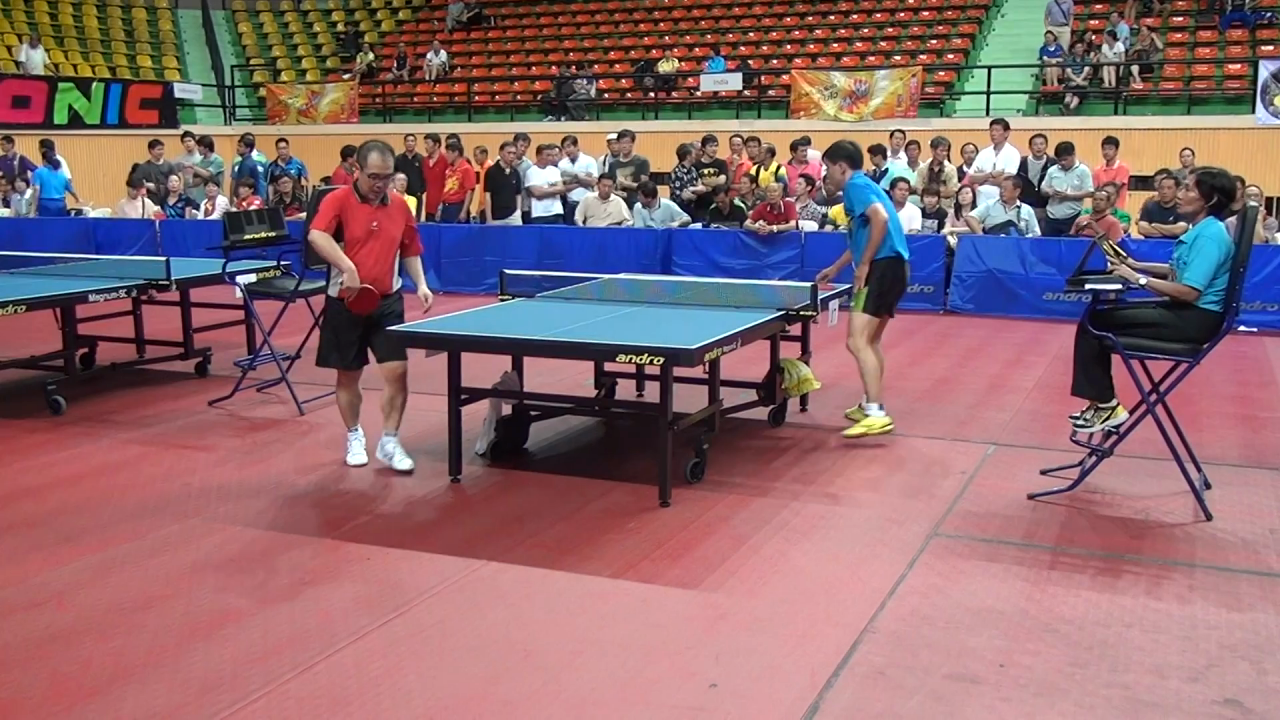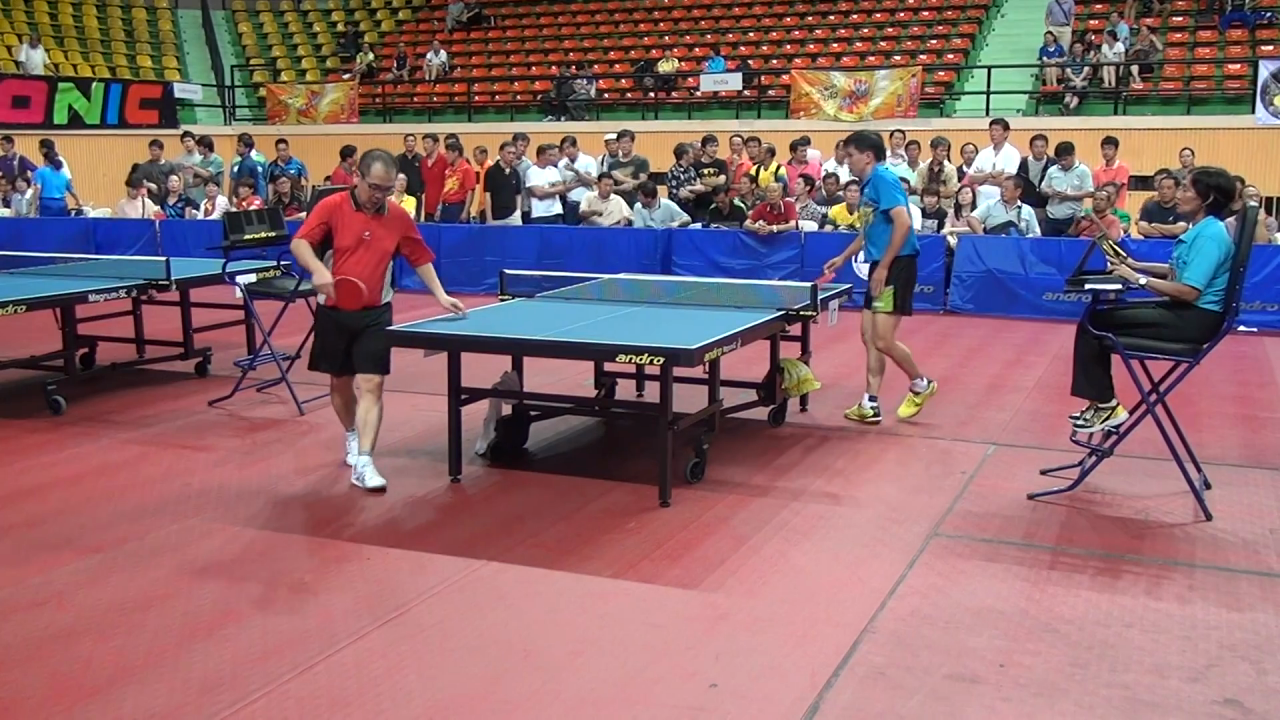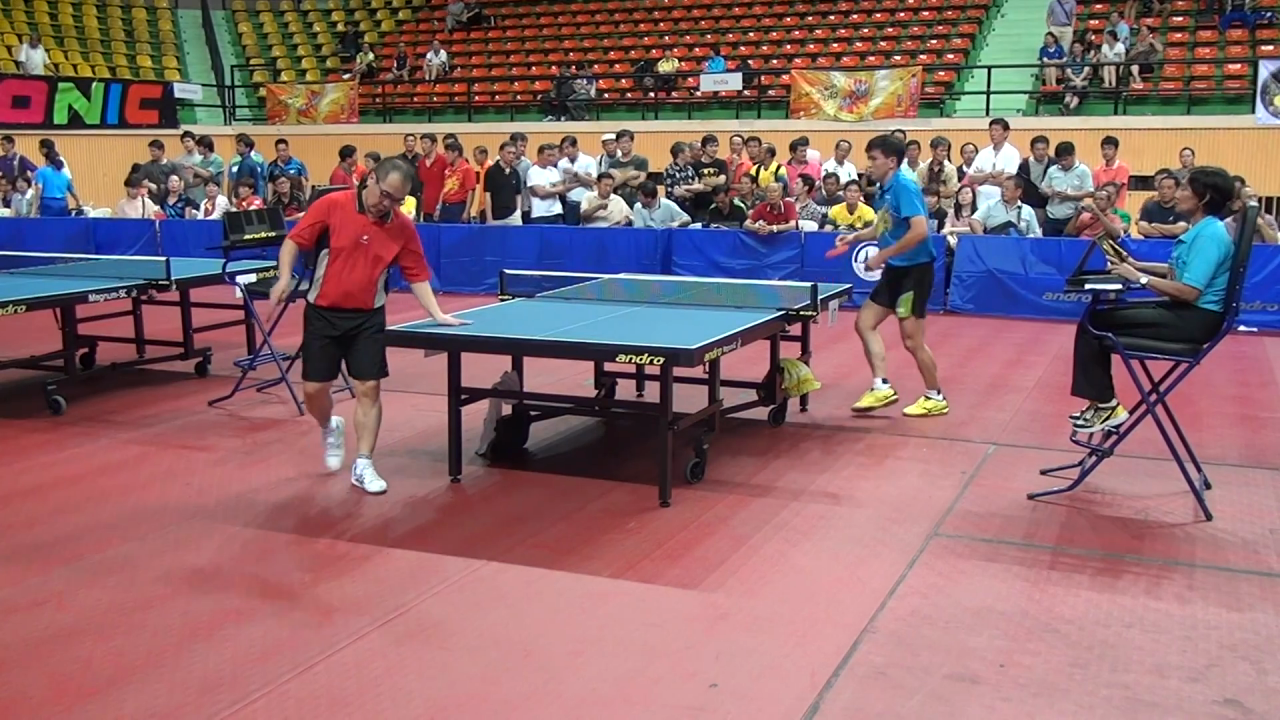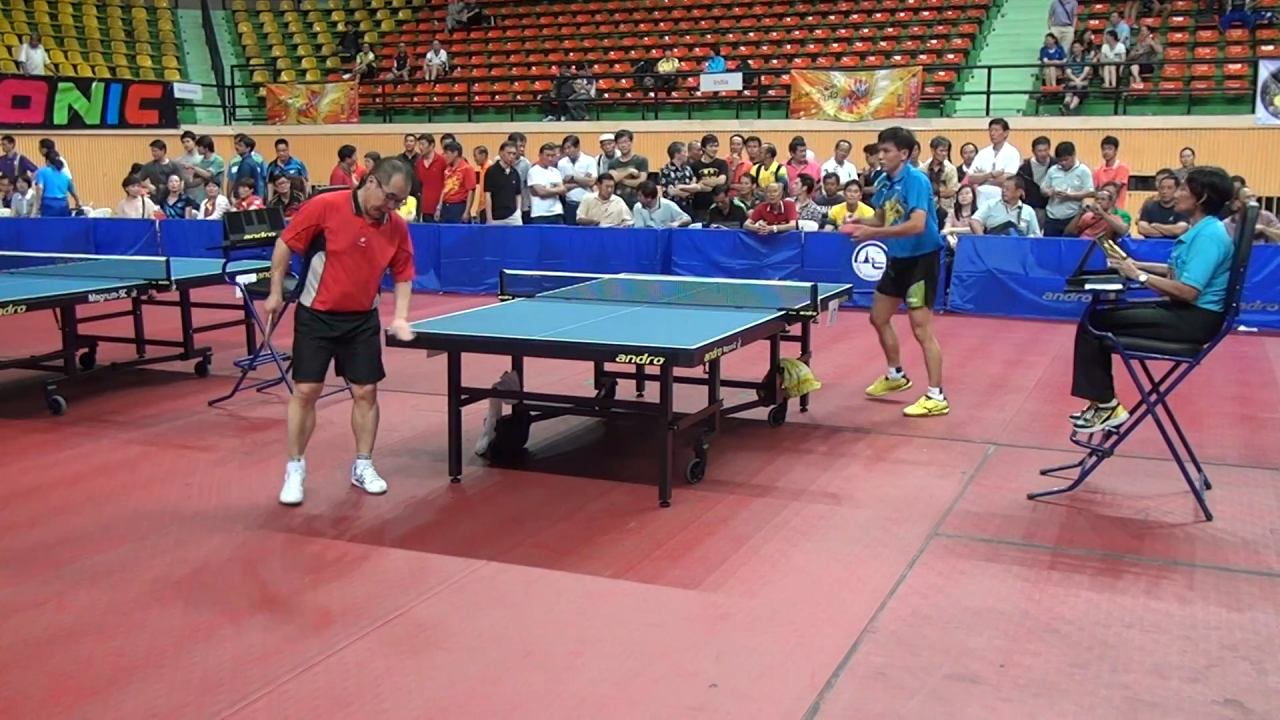
dt=0.2s
person 1, frame 1
left shoulder: (399, 206)
right shoulder: (337, 201)
left elbow: (410, 250)
right elbow: (316, 236)
left wrist: (420, 284)
right wrist: (347, 267)
left hip: (388, 301)
right hip: (345, 302)
left knee: (396, 372)
right knee: (348, 375)
left ankle: (390, 442)
right ankle: (355, 436)
person 1, frame 2
left shoulder: (398, 217)
right shoulder: (331, 207)
left elbow: (420, 258)
right elbow: (299, 243)
left wrist: (440, 293)
right wrist: (318, 270)
left hip: (375, 313)
right hip: (334, 311)
left knee: (370, 387)
right knee: (340, 383)
left ankle: (363, 464)
right ankle: (352, 436)
person 1, frame 3
left shoulder: (403, 227)
right shoulder: (331, 205)
left elbow: (417, 275)
right elbow: (293, 241)
left wrist: (436, 313)
right wrist: (284, 278)
left hip: (367, 317)
right hip: (323, 312)
left knee: (368, 389)
right knee: (315, 388)
left ankle: (363, 465)
right ankle: (331, 429)
person 1, frame 4
left shoulder: (397, 227)
right shoulder: (324, 207)
left elbow: (403, 275)
right elbow: (285, 245)
left wrist: (400, 317)
right wrist: (276, 291)
left hip: (362, 319)
right hip: (316, 315)
left knee: (366, 392)
right knee: (306, 391)
left ankle: (362, 466)
right ankle: (294, 468)
person 2, frame 1
left shoulder: (855, 186)
right shoulder: (867, 186)
left elbow: (881, 219)
left wrist: (863, 265)
right wrist: (835, 268)
left hip: (882, 266)
right hip: (896, 266)
left knee: (857, 341)
right knee: (871, 340)
left ankle: (876, 414)
right ankle: (870, 406)
person 2, frame 2
left shoulder: (882, 179)
right shoulder: (870, 184)
left elbow: (903, 223)
left wrist: (883, 267)
right wrist: (842, 258)
left hip: (896, 266)
right hip: (884, 267)
left knee: (883, 340)
right knee: (869, 336)
left ankle: (921, 385)
right ankle: (870, 404)
person 2, frame 3
left shoulder: (904, 187)
right shoulder: (884, 190)
left elbow: (919, 232)
left wrist: (883, 255)
right wrist: (855, 237)
left hip: (914, 269)
right hip: (894, 269)
left knee: (911, 340)
right knee: (864, 324)
left ankle: (935, 397)
right ankle: (881, 388)
person 2, frame 4
left shoulder: (916, 180)
right shoulder: (884, 182)
left elbow: (917, 225)
right elbow: (881, 219)
left wrist: (872, 233)
right wrist: (860, 223)
left hip: (921, 260)
right hip: (897, 260)
left knee: (921, 331)
right knee: (878, 318)
left ankle: (936, 398)
right ankle: (895, 375)
person 3, frame 1
left shoulder: (1210, 236)
right shoulder: (1201, 231)
left elbow: (1189, 291)
left wrist: (1138, 278)
right wrist: (1137, 265)
left hip: (1193, 319)
right hip: (1181, 312)
left knee: (1094, 322)
right knee: (1097, 317)
left ankle: (1106, 405)
right ankle: (1103, 402)
person 3, frame 2
left shoulder: (1210, 235)
right shoulder: (1200, 230)
left elbow: (1189, 291)
left wrist: (1138, 279)
right wrist: (1137, 266)
left hip: (1193, 319)
right hip: (1182, 312)
left knee: (1094, 322)
right knee: (1097, 318)
left ankle: (1106, 405)
right ankle: (1103, 401)
person 3, frame 3
left shoulder: (1210, 235)
right shoulder: (1201, 230)
left elbow: (1189, 291)
left wrist: (1139, 277)
right wrist: (1136, 264)
left hip: (1193, 319)
right hip: (1182, 312)
left knee: (1094, 323)
right knee: (1097, 317)
left ankle: (1106, 405)
right ankle: (1103, 401)
person 3, frame 4
left shoulder: (1209, 235)
right shoulder: (1201, 230)
left elbow: (1188, 290)
left wrist: (1138, 275)
right wrist: (1136, 264)
left hip: (1193, 319)
right hip: (1181, 311)
left knee: (1094, 322)
right knee: (1097, 317)
left ankle: (1106, 404)
right ankle: (1104, 401)
